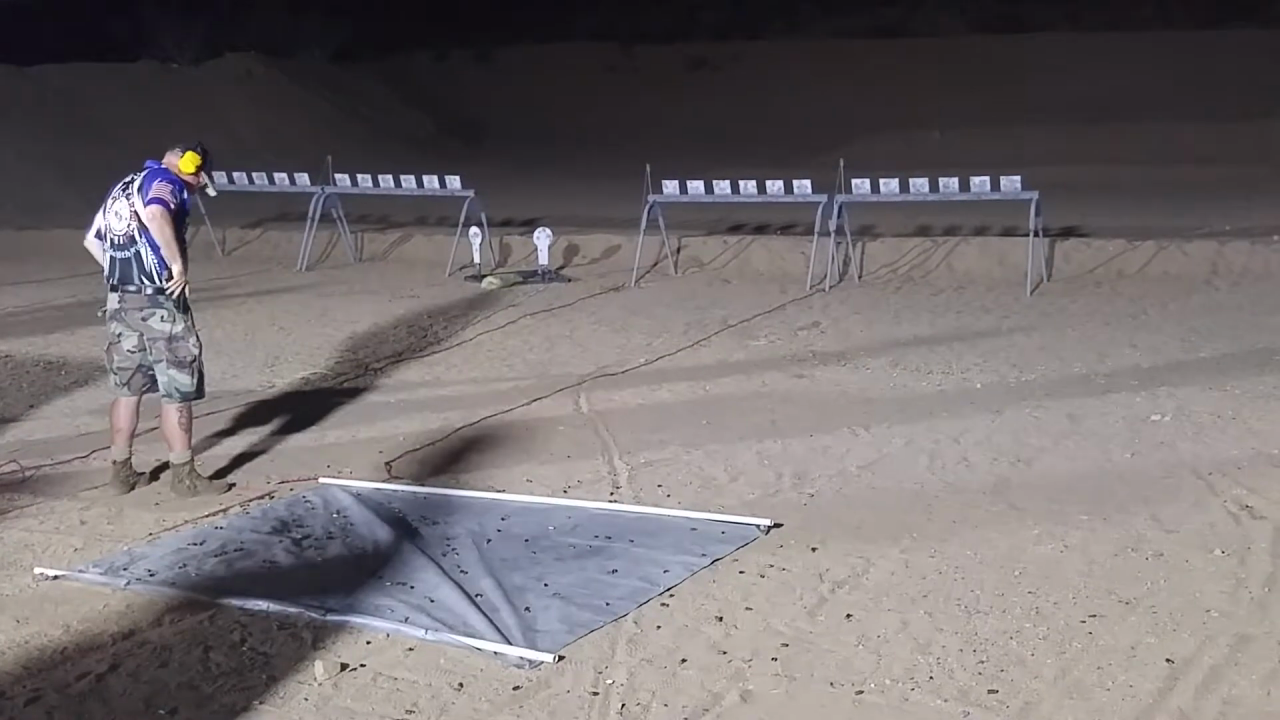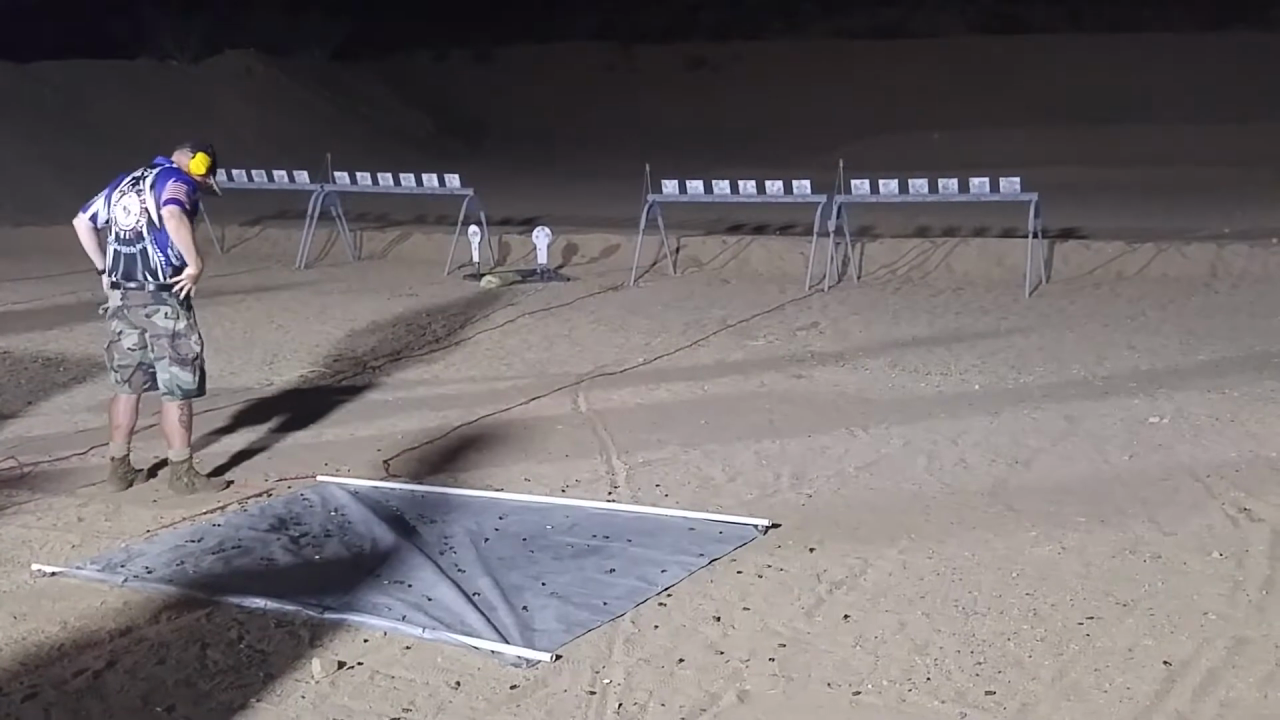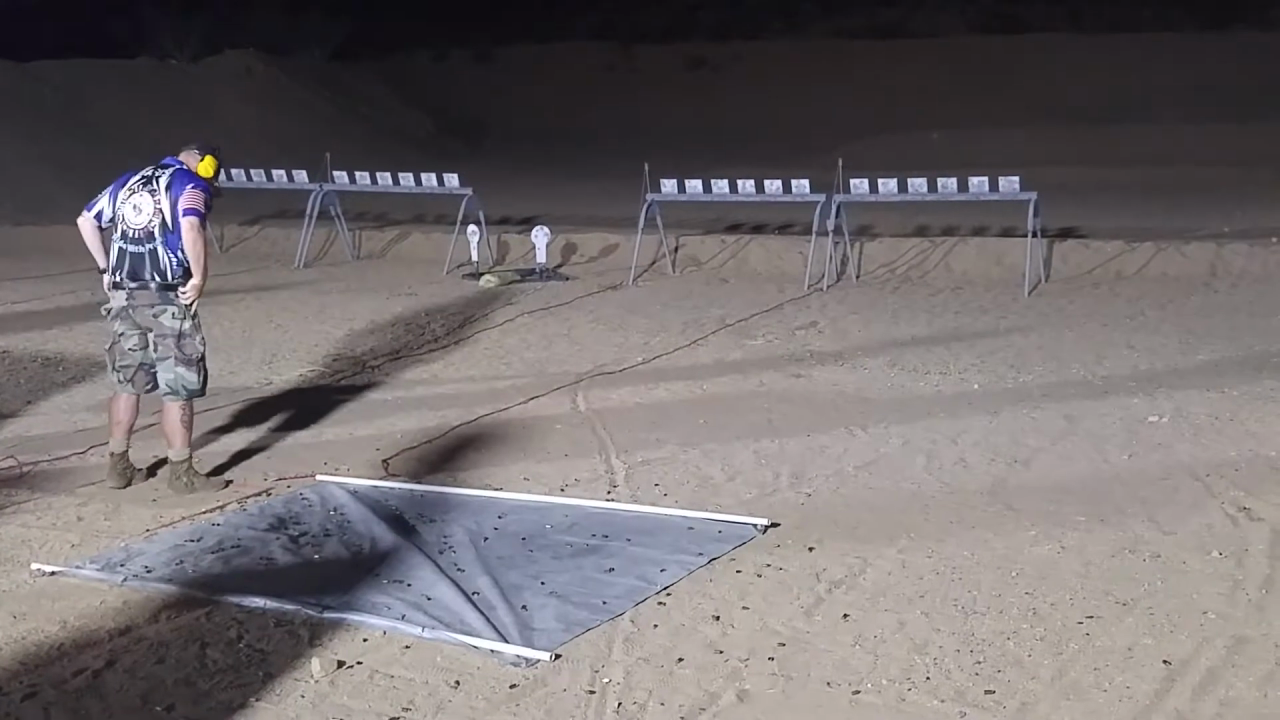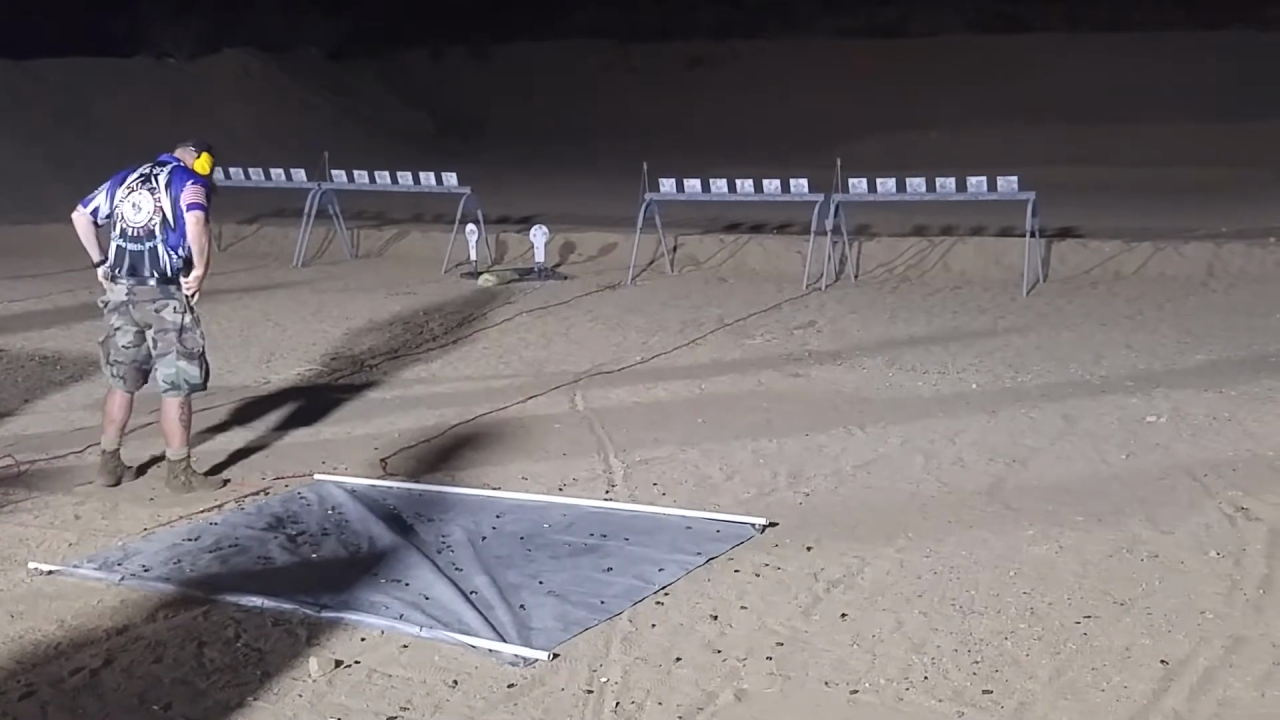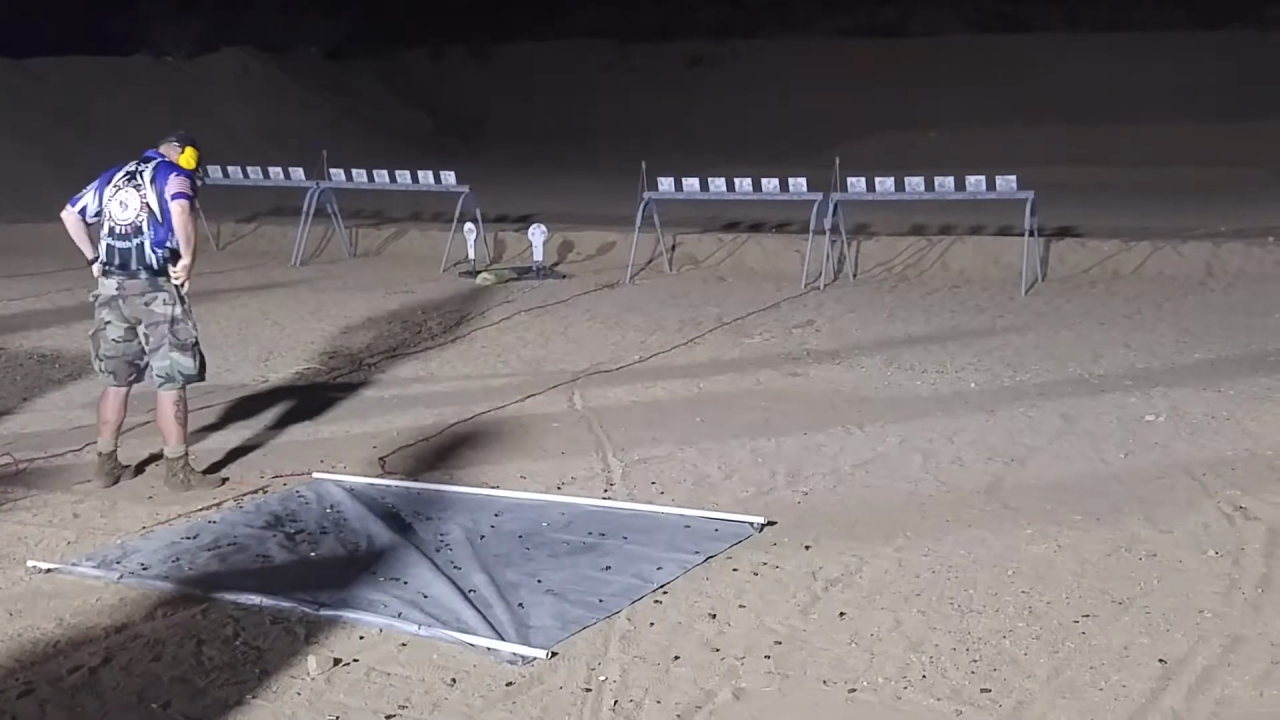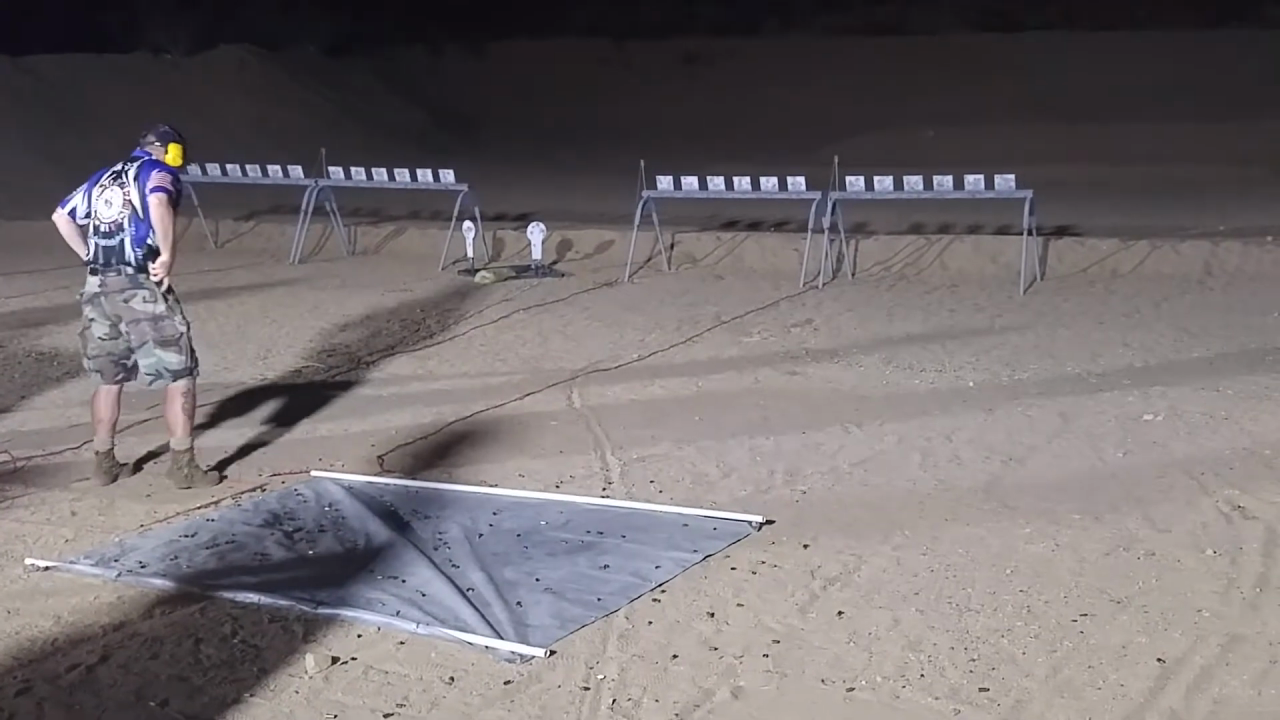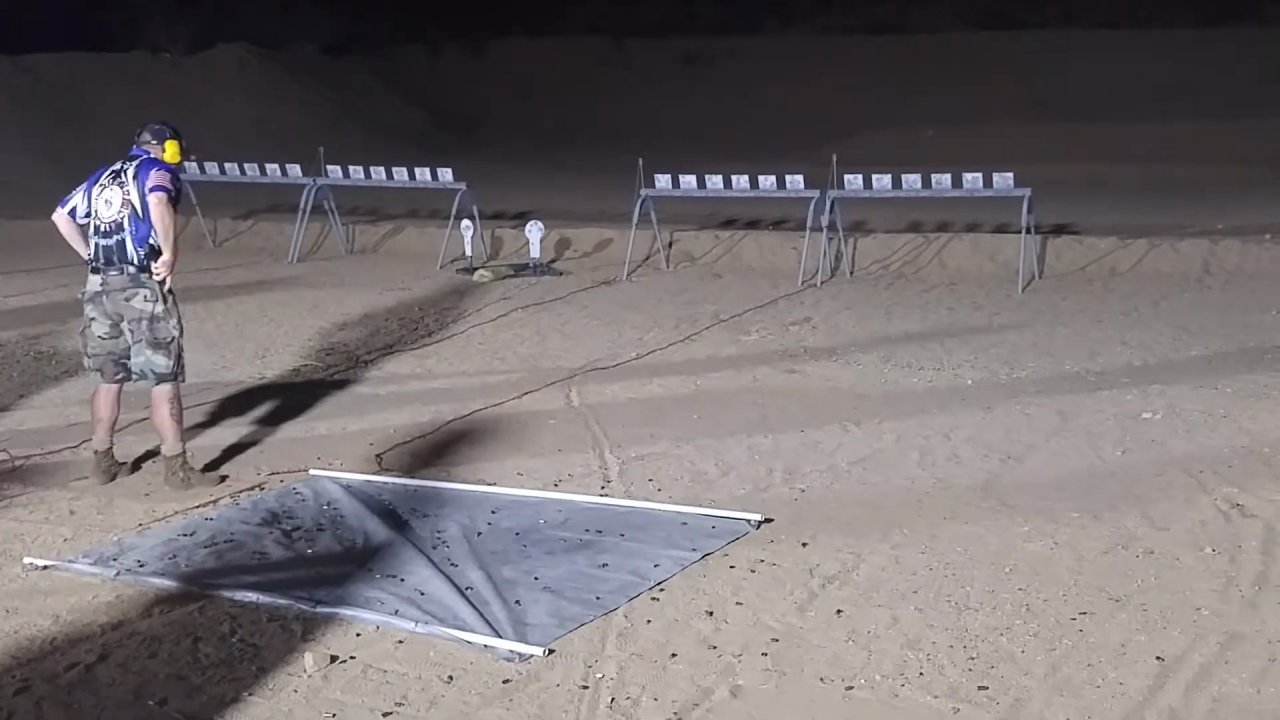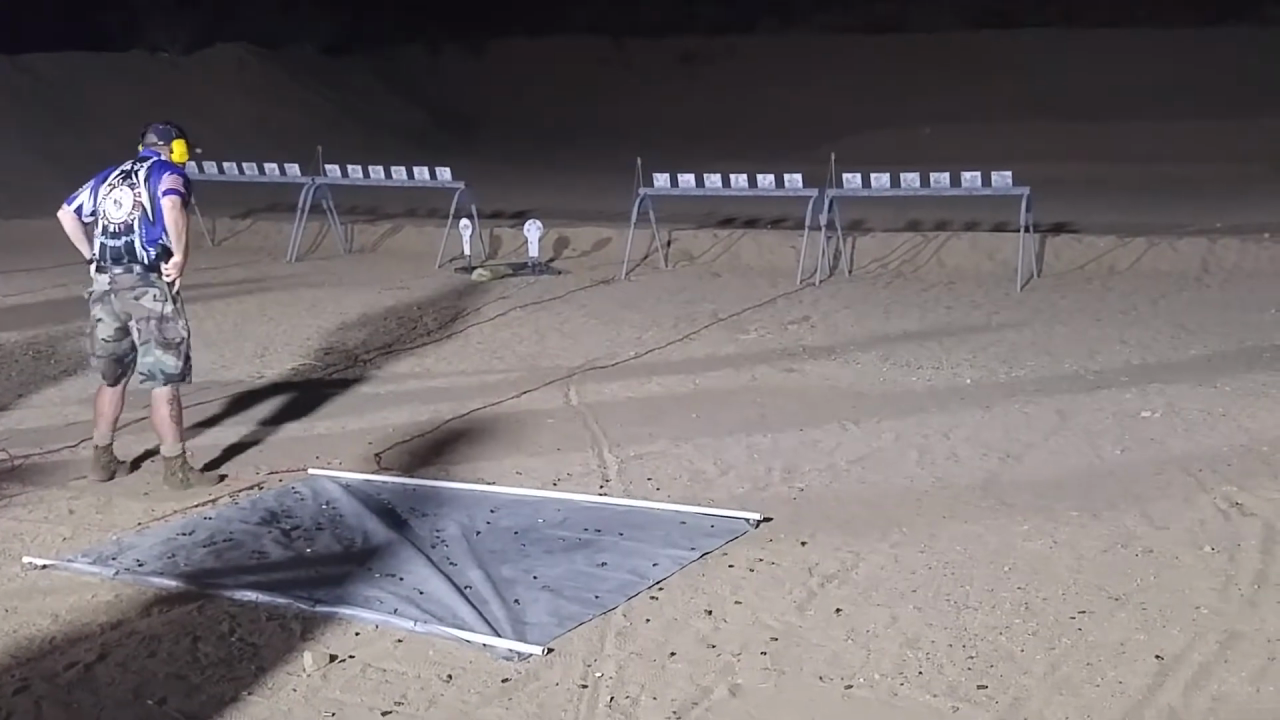
dt=0.2s
person 1, frame 1
left shoulder: (121, 187)
right shoulder: (167, 182)
left elbow: (92, 239)
right elbow: (156, 215)
right wrist: (179, 266)
left hip: (120, 299)
right hip: (160, 300)
left knee: (127, 389)
right knee: (177, 391)
left ankle: (122, 471)
right ankle: (184, 476)
person 1, frame 2
left shoulder: (124, 183)
right shoulder: (178, 181)
left elbow: (82, 222)
right elbow: (174, 216)
left wrist: (104, 269)
right wrist: (195, 265)
left hip: (121, 295)
right hip: (162, 296)
left knee: (127, 385)
right knee: (177, 388)
left ankle: (119, 468)
right ankle: (182, 474)
person 1, frame 3
left shoulder: (129, 181)
right shoulder: (191, 184)
left elbow: (87, 220)
right elbow: (191, 226)
left wrist: (105, 268)
right wrist: (199, 278)
left hip: (122, 295)
right hip: (165, 296)
left knee: (127, 382)
right knee: (178, 388)
left ankle: (119, 466)
right ankle: (182, 473)
person 1, frame 4
left shoulder: (126, 178)
right shoulder: (189, 180)
left elbow: (81, 215)
right elbow: (196, 222)
left wrist: (100, 262)
right wrist: (200, 270)
left hip: (121, 292)
right hip: (164, 293)
left knee: (124, 380)
right knee: (177, 386)
left ankle: (109, 463)
right ankle: (180, 472)
person 1, frame 5
left shoulder: (114, 176)
right shoulder: (174, 174)
left elbow: (70, 214)
right elbow: (181, 210)
left wrist: (94, 259)
right wrist: (187, 259)
left hip: (112, 288)
right hip: (156, 288)
left knee: (116, 381)
right knee: (175, 381)
left ankle: (107, 464)
right ankle: (178, 470)
person 1, frame 6
left shoulder: (104, 177)
right shoulder: (159, 171)
left elbow: (61, 216)
right elbow: (158, 203)
left wrist: (90, 258)
right wrist: (167, 255)
left hip: (99, 286)
right hip: (141, 285)
left knee: (108, 379)
right knee: (178, 374)
left ankle: (104, 463)
right ankle: (183, 465)
person 1, frame 7
left shoulder: (103, 176)
right shoulder: (158, 170)
left elbow: (62, 215)
right elbow: (159, 202)
left wrist: (90, 258)
right wrist: (170, 255)
left hip: (100, 285)
right hip: (141, 284)
left knee: (108, 378)
right knee: (163, 379)
left ankle: (103, 461)
right ankle: (177, 468)
person 1, frame 8
left shoulder: (109, 176)
right shoulder: (169, 173)
left elbow: (67, 213)
right elbow: (172, 206)
left wrist: (92, 257)
right wrist: (180, 256)
left hip: (106, 285)
right hip: (148, 285)
left knee: (112, 376)
right knee: (164, 379)
left ankle: (102, 459)
right ankle: (176, 468)
